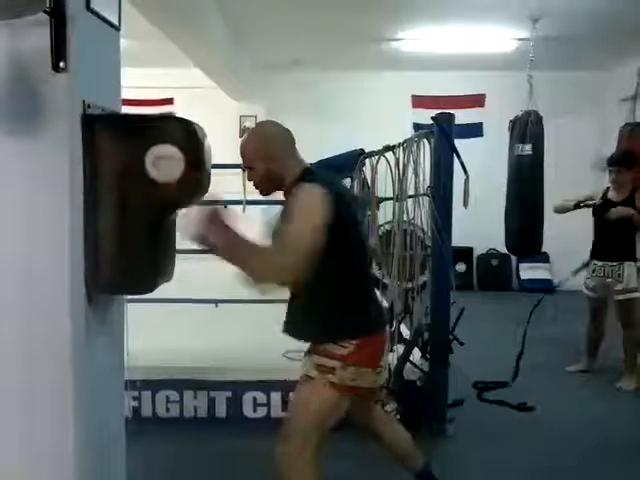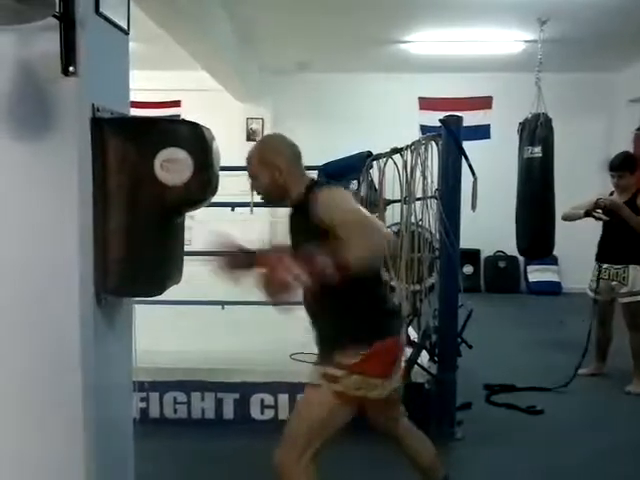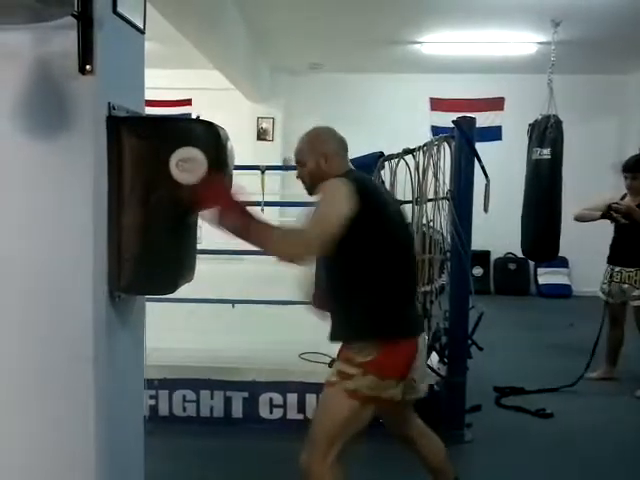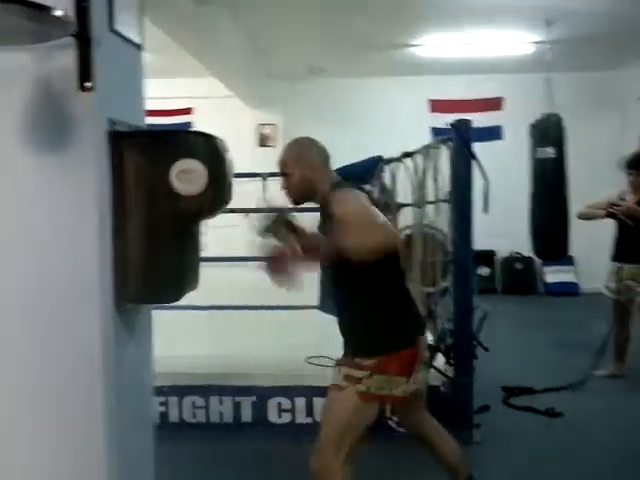
dt=1s
person 1, frame 1
left shoulder: (309, 196)
right shoulder: (319, 190)
left elbow: (284, 271)
left wrist: (222, 238)
left hip: (346, 342)
right hip: (360, 331)
right knee: (367, 415)
person 1, frame 2
left shoulder: (327, 200)
right shoulder: (306, 208)
left elbow: (375, 241)
right elbow: (295, 257)
left wrist: (315, 264)
right wrist: (256, 258)
left hip: (360, 351)
right hip: (377, 339)
right knee: (392, 422)
person 1, frame 3
left shoulder: (340, 190)
right shoulder: (369, 194)
left elbow: (302, 247)
left wrist: (235, 217)
left hip: (376, 345)
right hip: (402, 336)
right knee: (405, 425)
person 1, frame 4
left shoulder: (344, 198)
right shoulder: (337, 201)
left elbow: (384, 236)
left wrist: (306, 247)
right wrist: (298, 237)
left hip: (380, 350)
right hip: (400, 338)
right knee: (417, 419)
person 2, frame 1
right shoulder: (598, 195)
right elbow: (557, 208)
right wrist: (578, 204)
right hip: (597, 264)
right knee: (595, 316)
right ankle: (589, 361)
person 2, frame 2
right shoulder: (605, 197)
right elbow: (566, 215)
left wrist: (620, 208)
right wrist: (588, 212)
right hip: (603, 265)
right knee: (602, 319)
right ankle: (599, 364)
person 2, frame 3
right shoulder: (617, 200)
right elbow: (578, 215)
right wrist: (604, 214)
right hip: (615, 268)
right knee: (614, 321)
right ankle: (609, 368)
person 2, frame 4
right shoulder: (619, 198)
right elbow: (582, 213)
right wrist: (608, 213)
right hip: (620, 265)
right knee: (620, 316)
right ankle: (618, 364)
